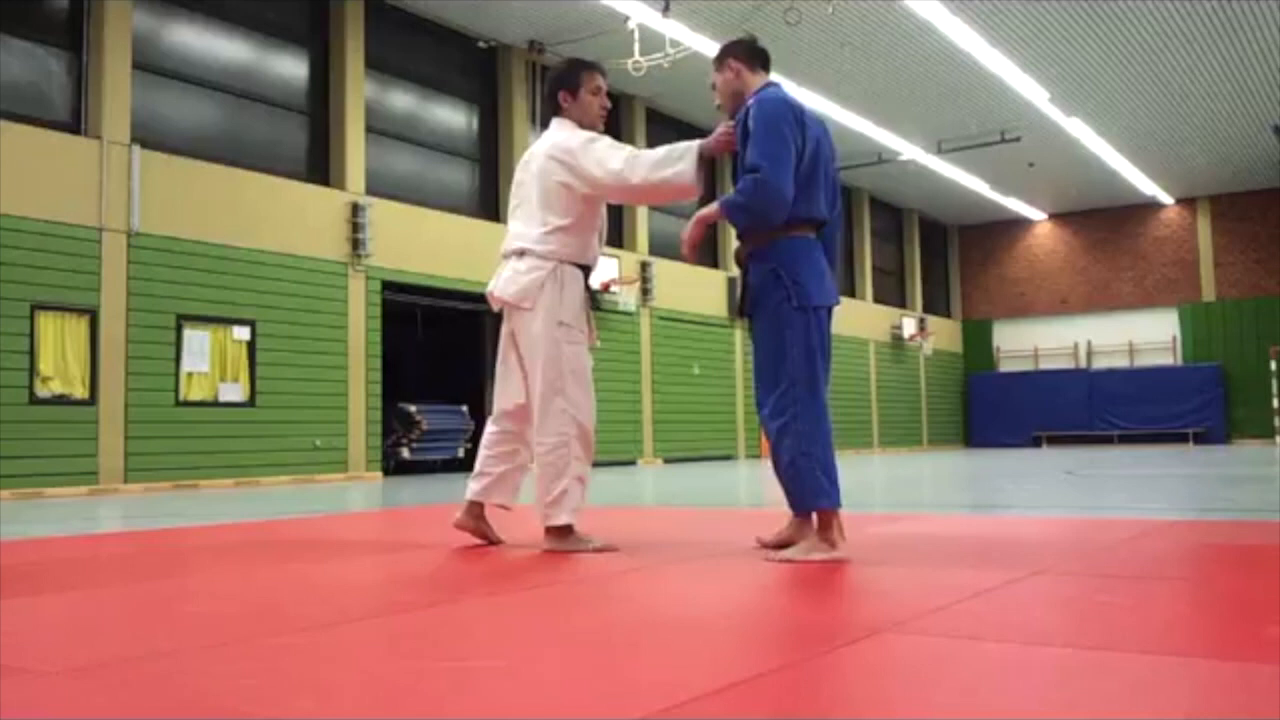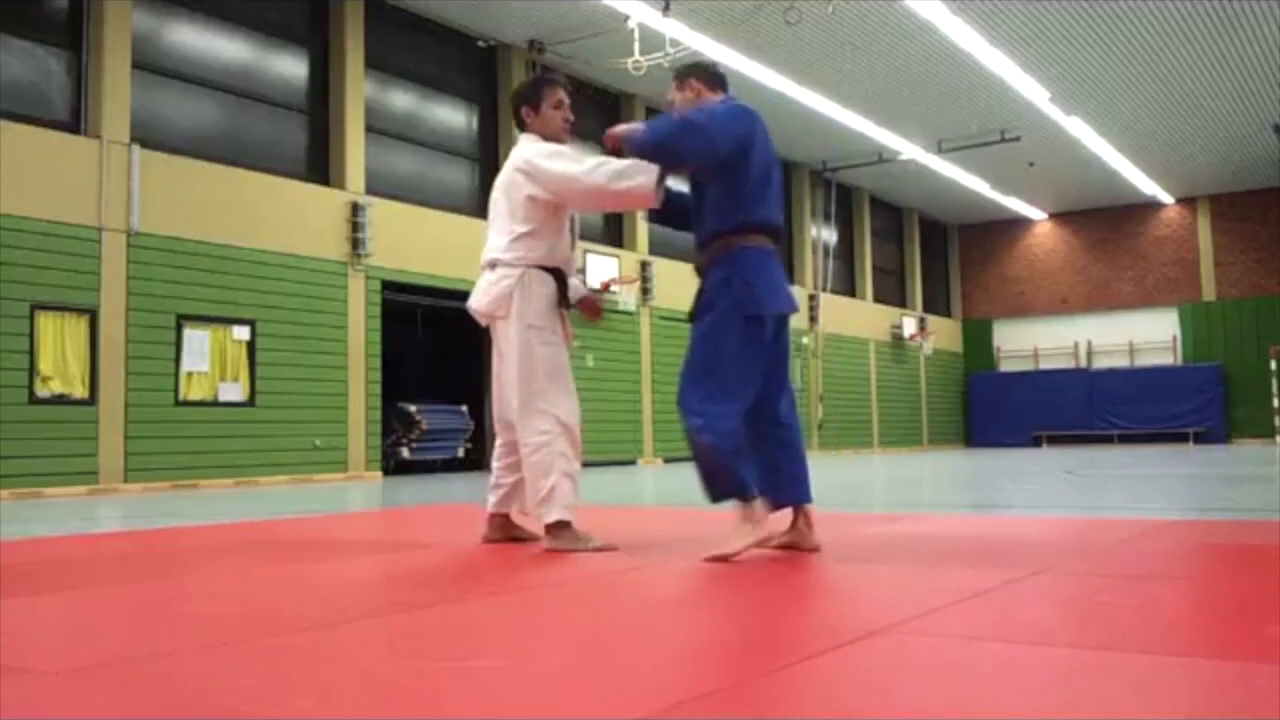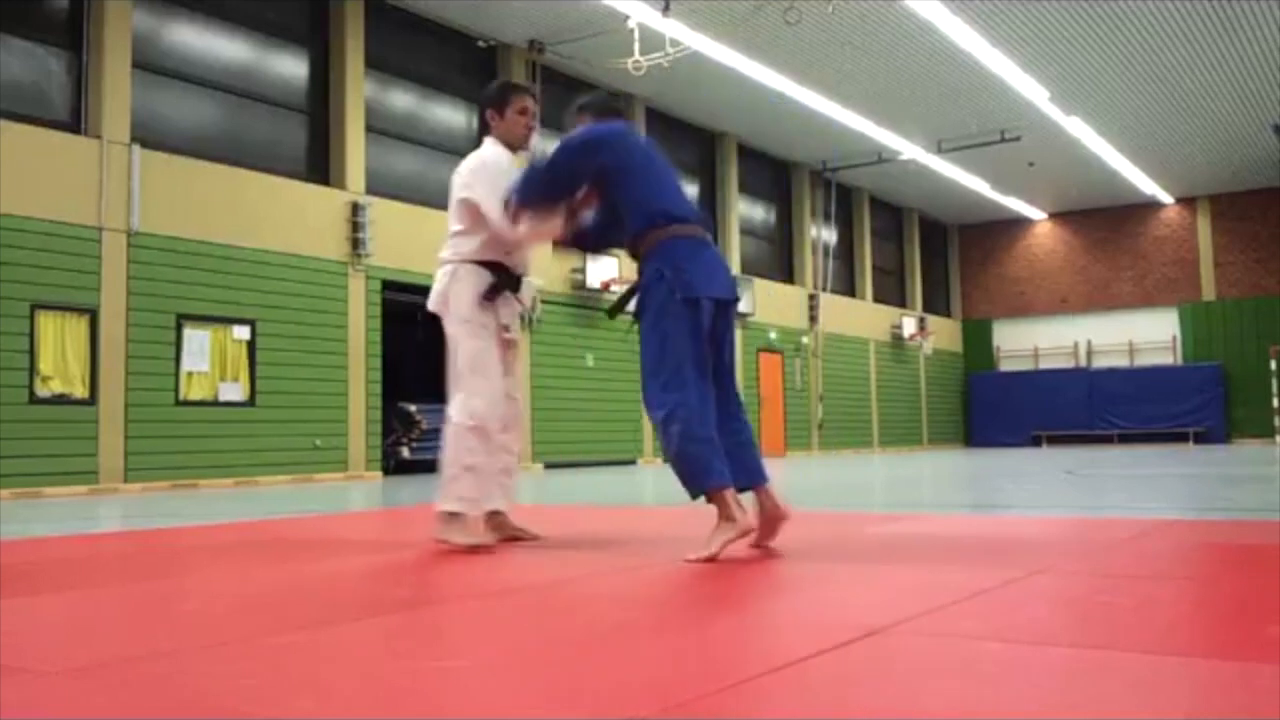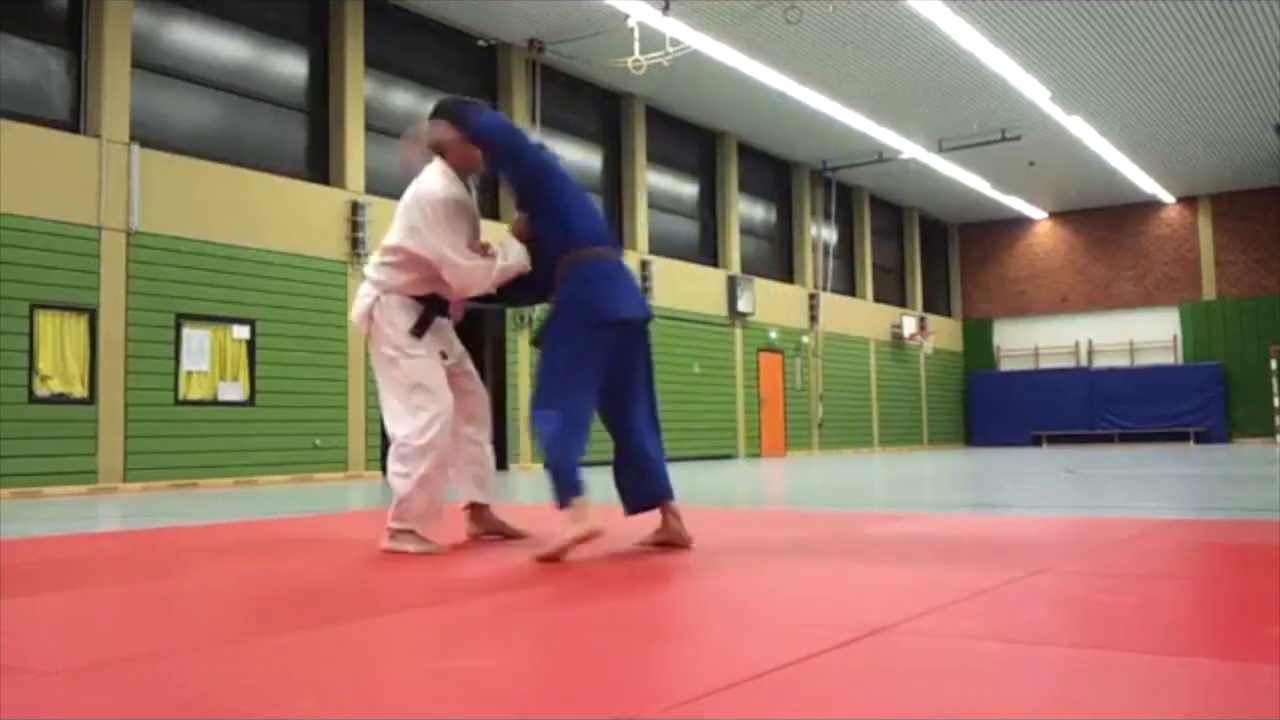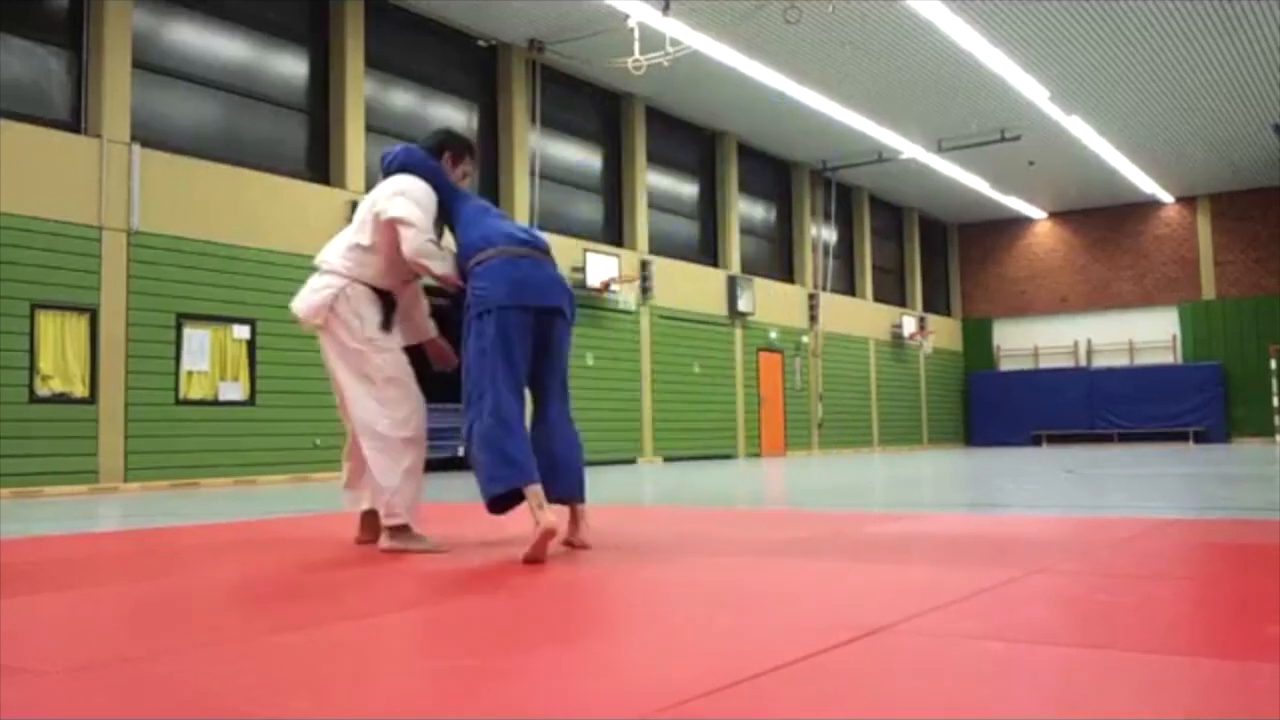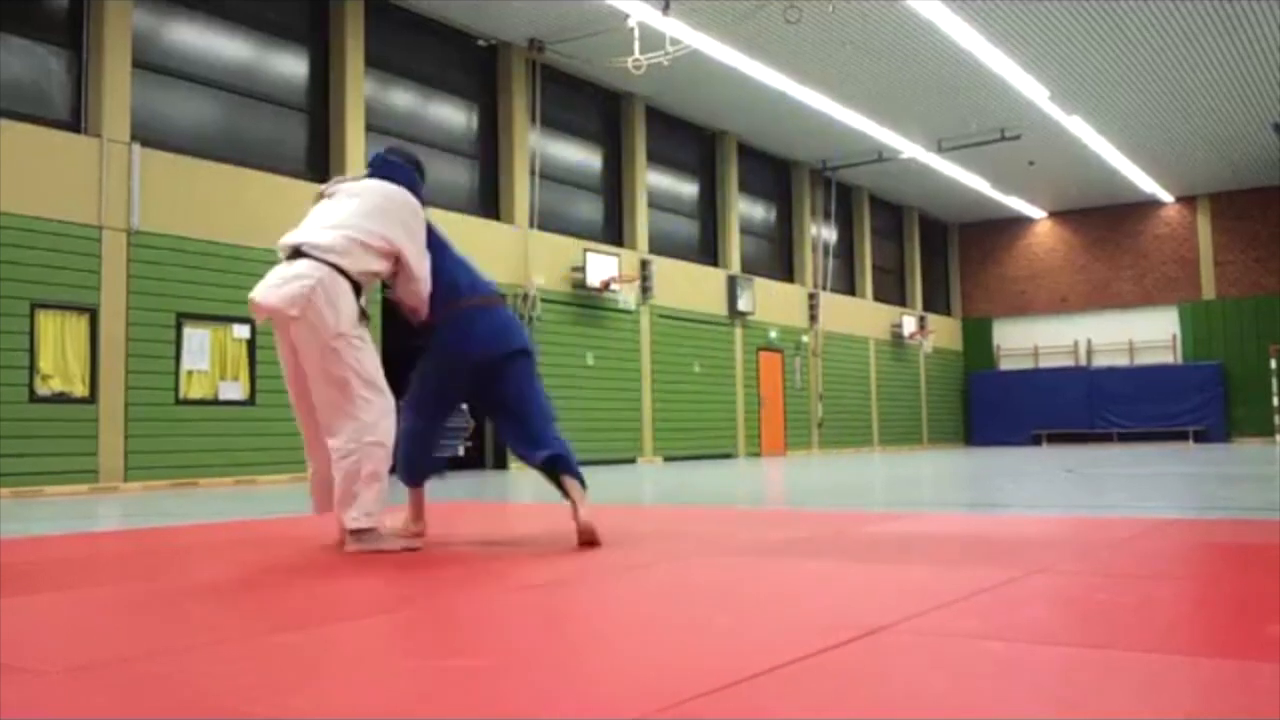
dt=0.4s
person 1, frame 1
left shoulder: (544, 152)
right shoulder: (574, 145)
right elbow: (637, 176)
right wrist: (705, 149)
left hip: (529, 281)
right hip: (550, 284)
left knee: (518, 406)
right knee: (565, 407)
left ankle: (475, 507)
right ankle: (560, 526)
person 1, frame 2
left shoulder: (537, 167)
right shoulder: (534, 159)
right elbow: (597, 182)
left wrist: (577, 291)
right wrist: (665, 168)
left hip: (522, 294)
right hip: (524, 294)
left knee: (520, 412)
right knee: (550, 408)
left ankle: (501, 516)
right ankle: (560, 524)
person 1, frame 3
left shoulder: (508, 167)
right shoulder: (484, 167)
right elbow: (513, 227)
left wrist: (519, 296)
left hip: (497, 296)
right hip: (471, 291)
left knee: (504, 405)
right knee: (479, 400)
left ankle: (494, 513)
right ankle: (454, 512)
person 1, frame 4
left shoulder: (452, 185)
right shoulder: (434, 196)
right elbow: (466, 276)
right wrist: (519, 250)
left hip: (423, 310)
right hip: (397, 311)
left knee: (470, 406)
right knee: (427, 415)
left ankle: (479, 513)
right ankle: (404, 527)
person 1, frame 5
left shoulder: (406, 195)
right shoulder: (413, 189)
left elbow: (405, 278)
right elbow: (418, 250)
left wrist: (430, 337)
right wrist: (457, 275)
left hip: (345, 301)
right hip: (347, 301)
left knee: (374, 412)
right knee: (396, 411)
left ankle: (373, 518)
right ankle: (397, 525)
person 1, frame 6
left shoulder: (333, 198)
right shoulder: (404, 202)
right elbow: (416, 289)
right wrist: (419, 311)
left hip: (288, 285)
right hip: (321, 289)
left knee: (319, 417)
right knee: (366, 410)
left ankle: (340, 517)
right ankle: (362, 527)
person 2, frame 1
left shoulder: (767, 109)
right shoulder: (806, 120)
left elbow: (767, 195)
right elbow: (830, 211)
left wrist: (710, 213)
left hip: (783, 268)
right hip: (806, 266)
left knee: (789, 400)
right knee: (795, 398)
left ankle: (827, 532)
right ankle: (804, 520)
person 2, frame 2
left shoulder: (732, 117)
right shoulder: (727, 132)
left elbow: (673, 136)
right elbow: (700, 209)
left wrist: (630, 135)
left hip: (736, 276)
right hip: (759, 277)
left knee: (707, 400)
right knee: (770, 405)
left ankle: (753, 513)
right ankle: (801, 522)
person 2, frame 3
left shoulder: (592, 140)
right shoulder: (638, 153)
left elbow: (540, 185)
right elbow: (603, 231)
left wrist: (519, 205)
left hip: (675, 273)
right hip: (705, 271)
left knee: (676, 398)
right knee: (716, 393)
left ankle: (729, 513)
right ankle: (765, 502)
person 2, frame 4
left shoulder: (537, 170)
right shoulder: (571, 203)
left elbow: (494, 131)
right elbow: (535, 285)
left wrist: (452, 128)
right wrist: (491, 284)
left hip: (588, 294)
right hip: (625, 295)
left knee: (558, 410)
right knee: (630, 415)
left ankle: (577, 513)
right ankle: (672, 520)
person 2, frame 5
left shoulder: (459, 201)
right shoulder: (500, 220)
left elbow: (404, 159)
left hip: (498, 288)
right hip: (550, 286)
left knee: (493, 409)
right knee: (553, 408)
left ankle: (541, 511)
right ankle: (577, 518)
person 2, frame 6
left shoulder: (420, 235)
right shoulder: (430, 240)
left hip: (460, 334)
right hip: (504, 331)
left knee: (418, 421)
right knee: (534, 430)
left ankle: (416, 515)
right ankle: (580, 505)
